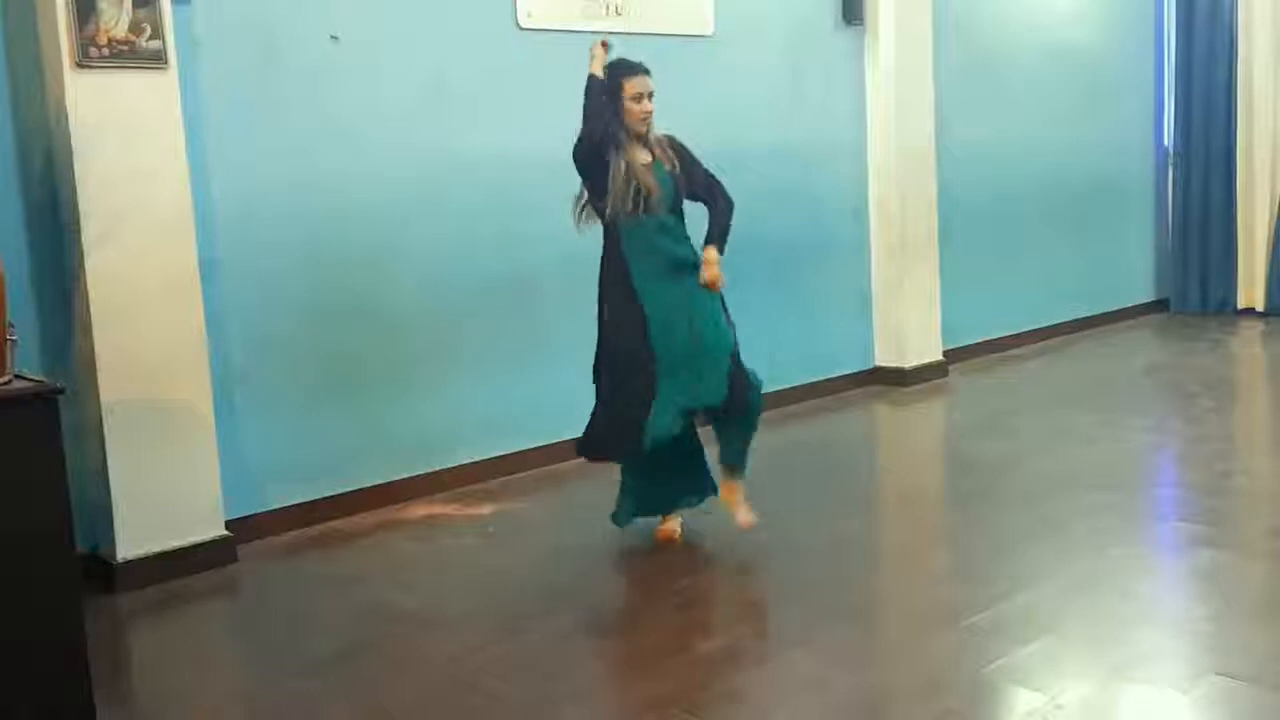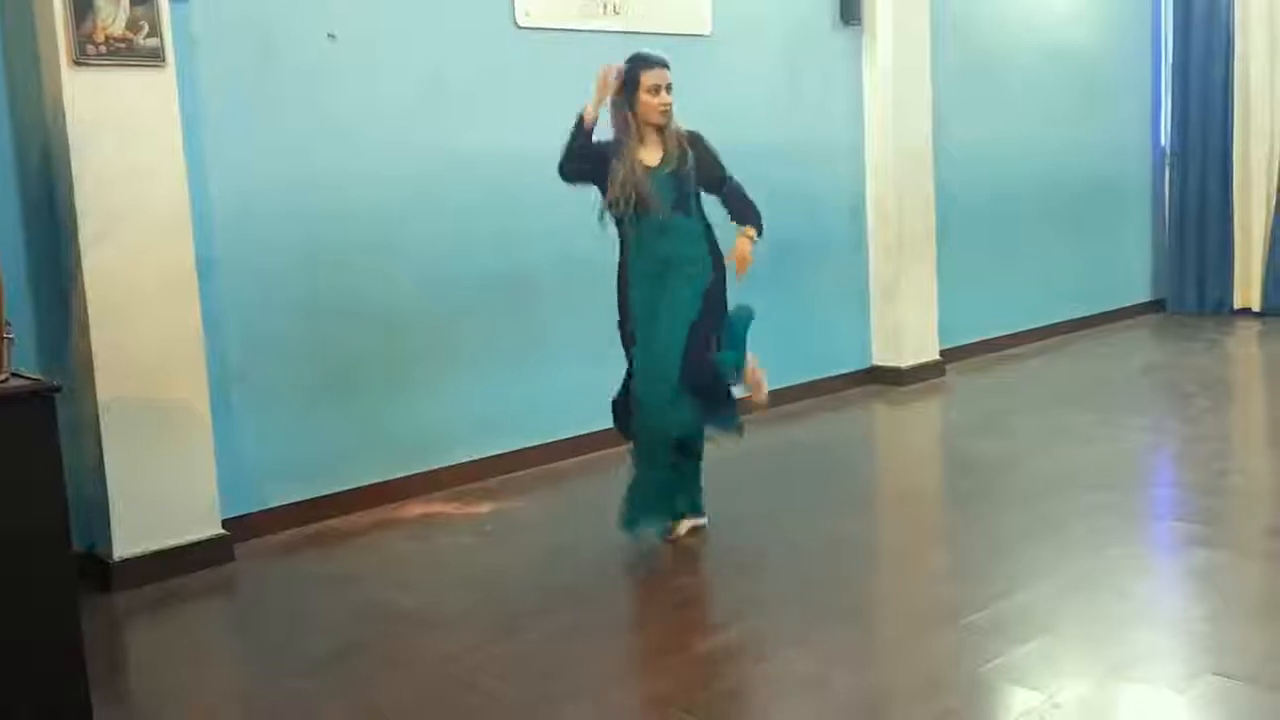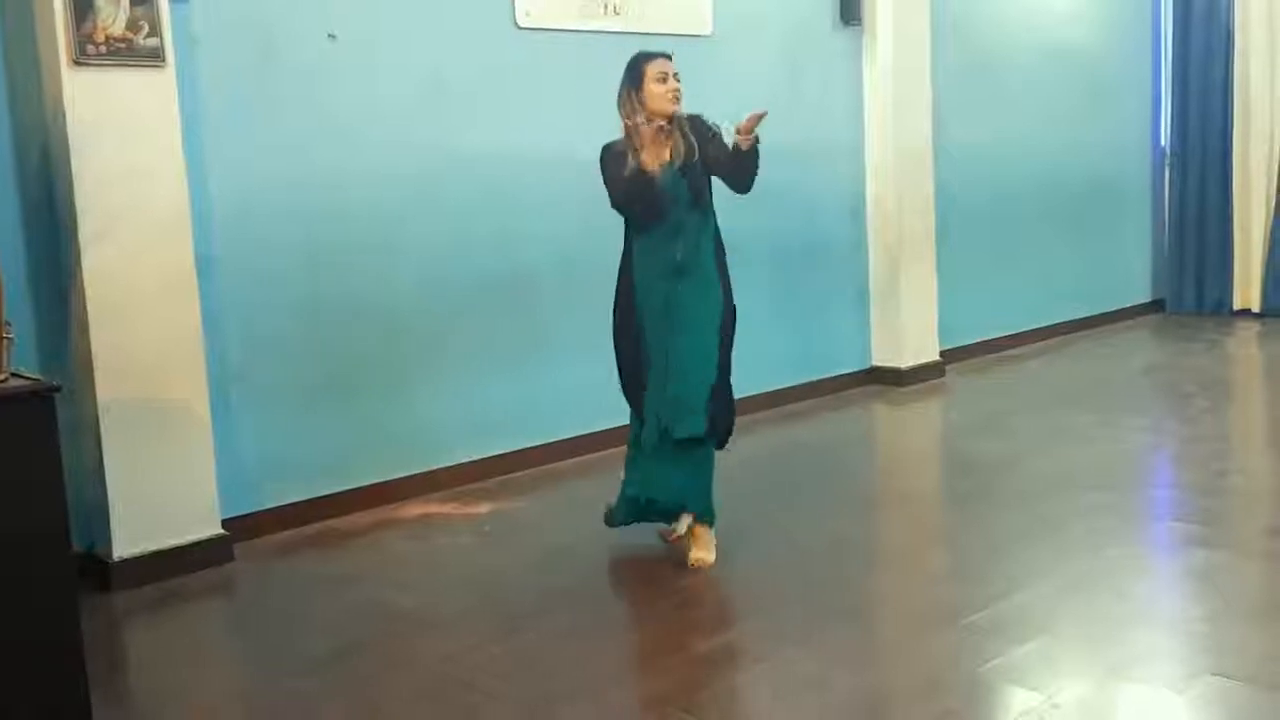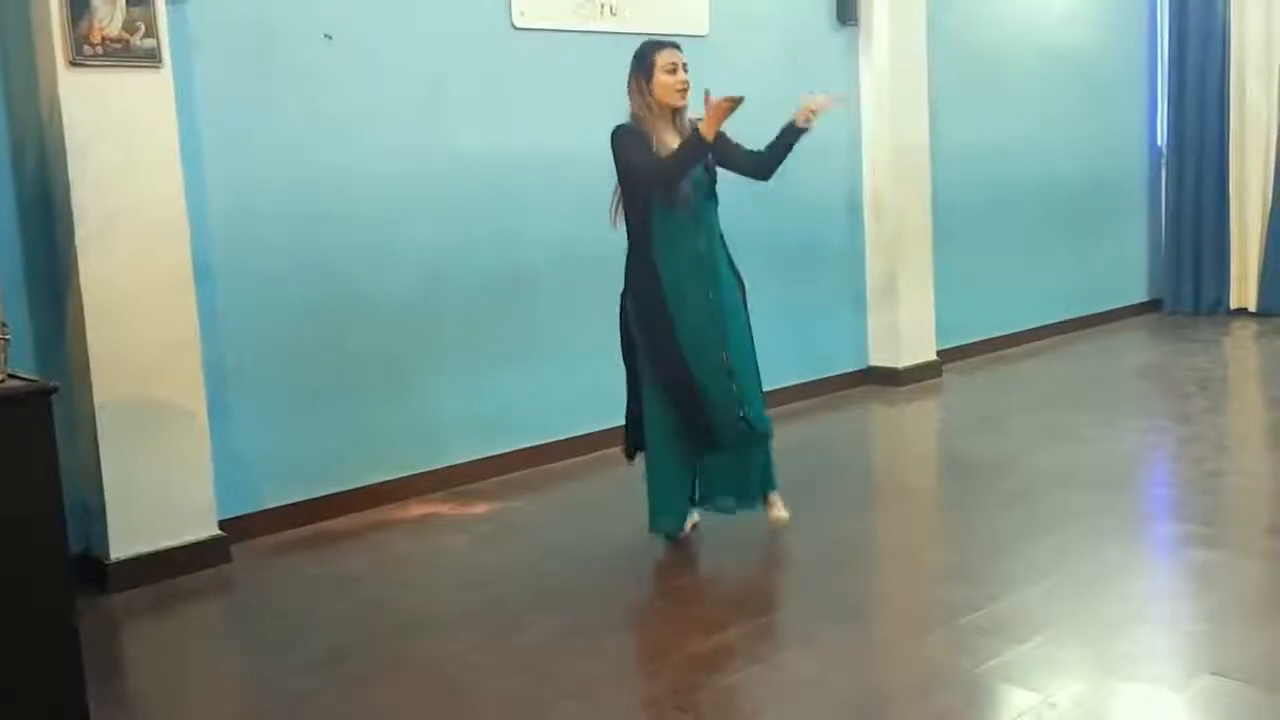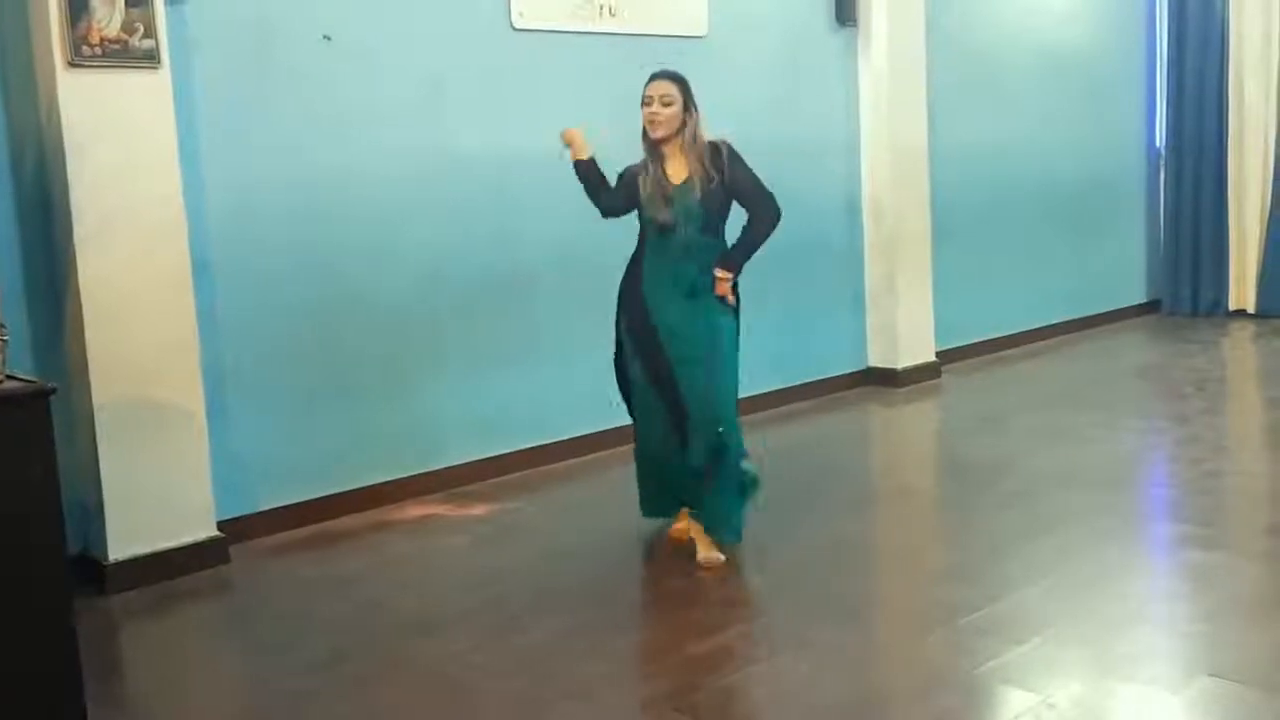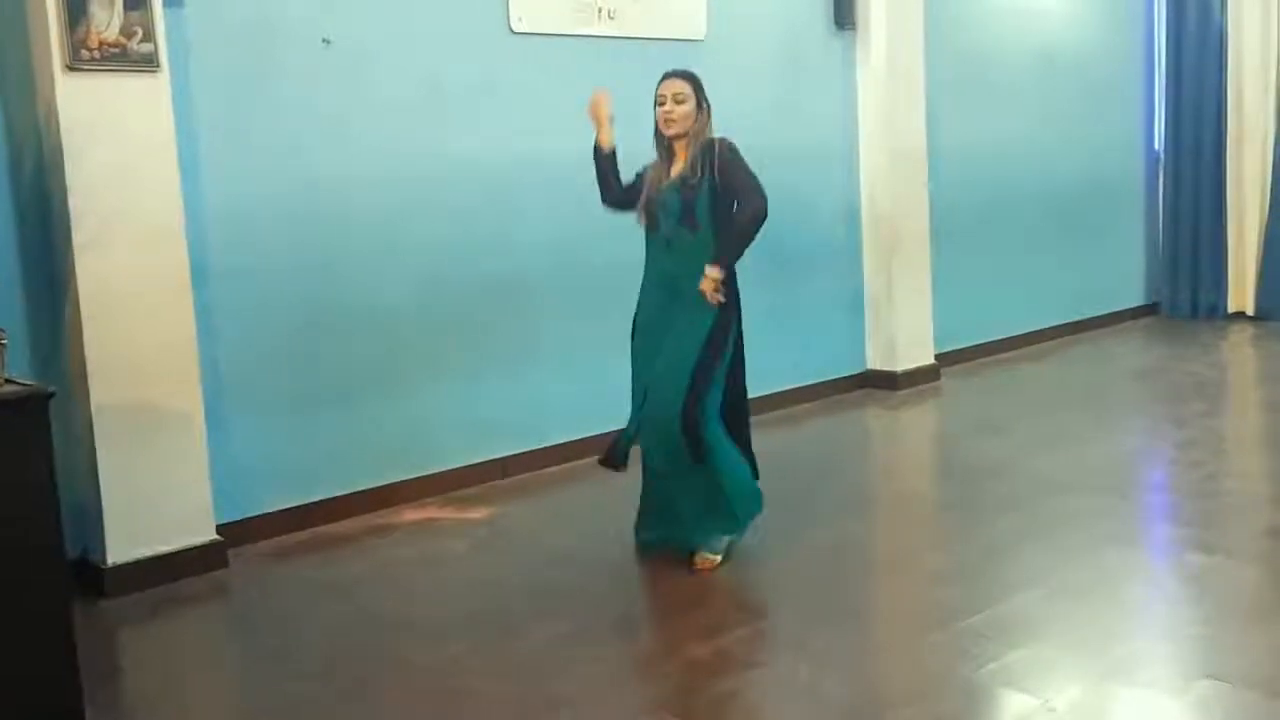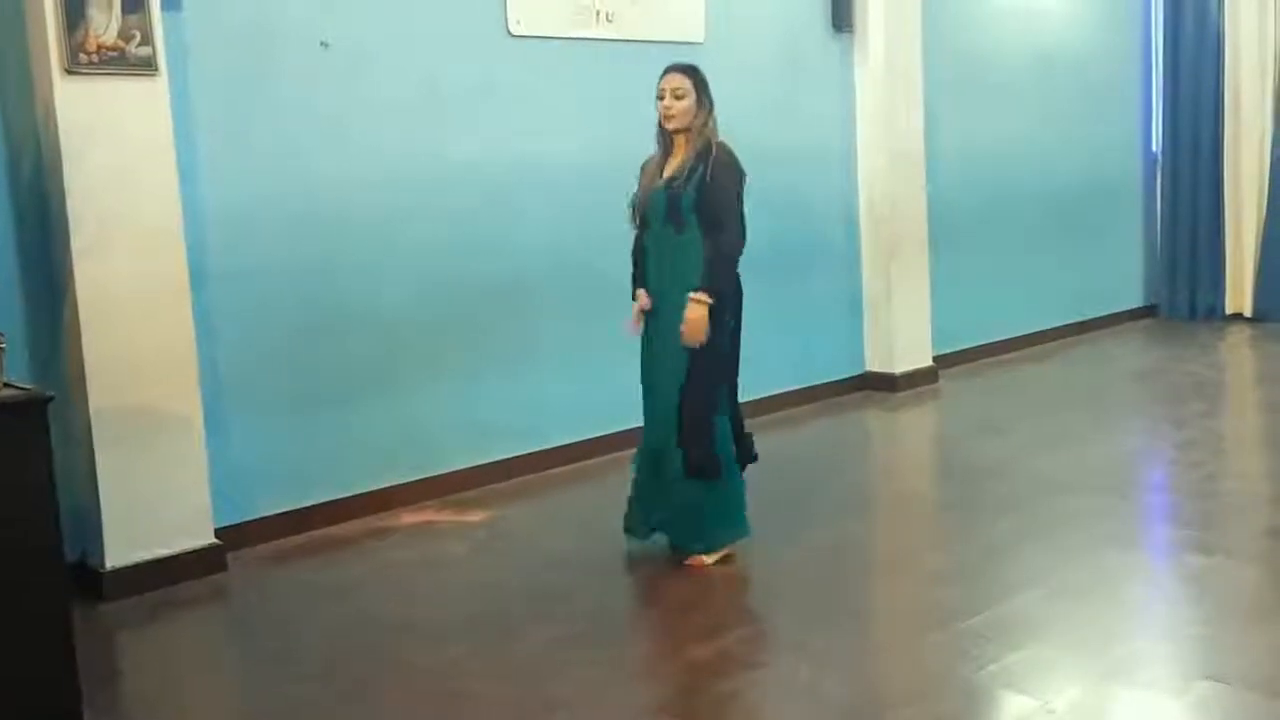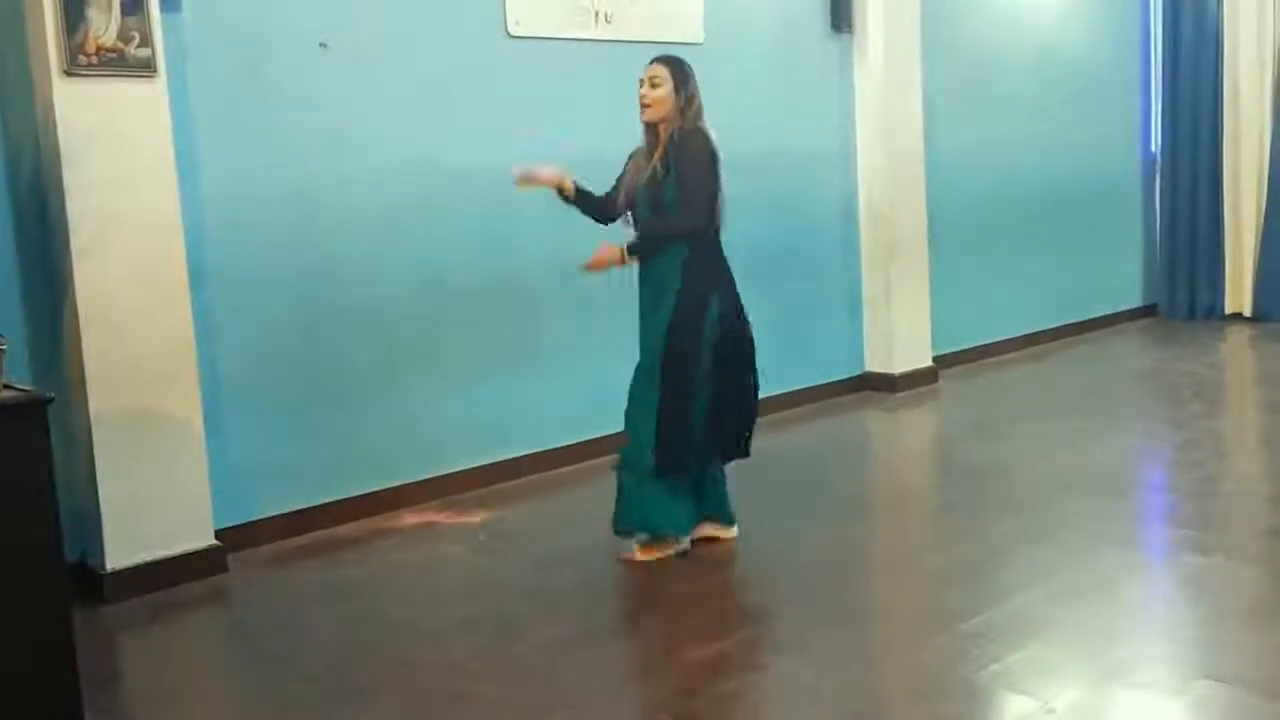
dt=0.5s
person 1, frame 1
left shoulder: (670, 150)
right shoulder: (599, 157)
left elbow: (718, 198)
right elbow: (593, 133)
left wrist: (713, 250)
right wrist: (596, 72)
left hip: (687, 278)
right hip: (634, 292)
left knee: (720, 369)
right knee: (653, 394)
left ankle: (732, 482)
right ankle: (667, 502)
person 1, frame 2
left shoulder: (691, 147)
right shoulder: (609, 158)
left elbow: (733, 195)
right elbow: (570, 168)
left wrist: (747, 231)
right wrist: (593, 107)
left hip: (694, 272)
right hip: (643, 283)
left knee: (675, 373)
right knee: (655, 389)
left ankle: (734, 357)
right ankle: (682, 506)
person 1, frame 3
left shoulder: (696, 133)
right shoulder: (616, 155)
left elbow: (740, 181)
right elbow: (633, 207)
left wrist: (745, 142)
right wrist: (647, 160)
left hip: (701, 282)
right hip: (647, 287)
left knee: (694, 394)
right knee: (656, 397)
left ankle: (695, 517)
right ankle: (666, 505)
person 1, frame 4
left shoulder: (702, 133)
right shoulder: (628, 138)
left elbow: (759, 167)
right elbow: (661, 177)
left wrist: (797, 125)
right wrist: (704, 133)
left hip: (713, 274)
right hip: (659, 281)
left knee: (734, 378)
right knee: (672, 388)
left ankle: (762, 488)
right ankle: (676, 506)
person 1, frame 5
left shoulder: (718, 157)
right shoulder: (640, 176)
left elbow: (765, 210)
right elbow: (608, 204)
left wrist: (730, 266)
right wrist: (581, 156)
left hip: (705, 303)
right hip: (647, 304)
left knee: (710, 409)
right knee: (660, 411)
left ankle: (713, 523)
right ankle: (682, 505)
person 1, frame 6
left shoulder: (719, 154)
right shoulder: (653, 174)
left elbow: (754, 206)
right elbow: (615, 198)
left wrist: (718, 267)
right wrist: (604, 133)
left hip: (703, 305)
right hip: (657, 305)
left knee: (685, 411)
right knee: (659, 413)
left ankle: (719, 524)
right ankle: (683, 524)
person 1, frame 7
left shoulder: (718, 160)
right shoulder: (652, 168)
left elbow: (730, 239)
left wrist: (703, 297)
right wrist: (642, 293)
left hip: (703, 306)
right hip: (667, 307)
left knee: (696, 410)
right knee: (666, 413)
left ankle: (723, 528)
right ankle: (689, 523)
person 1, frame 8
left shoulder: (693, 143)
right shoulder: (642, 158)
left elbow: (692, 219)
right elbow: (607, 209)
left wrist: (626, 252)
right wrist: (564, 185)
left hip: (696, 292)
right hip: (663, 294)
left knee: (665, 400)
right knee: (690, 403)
left ankle: (663, 526)
right ankle: (712, 515)
